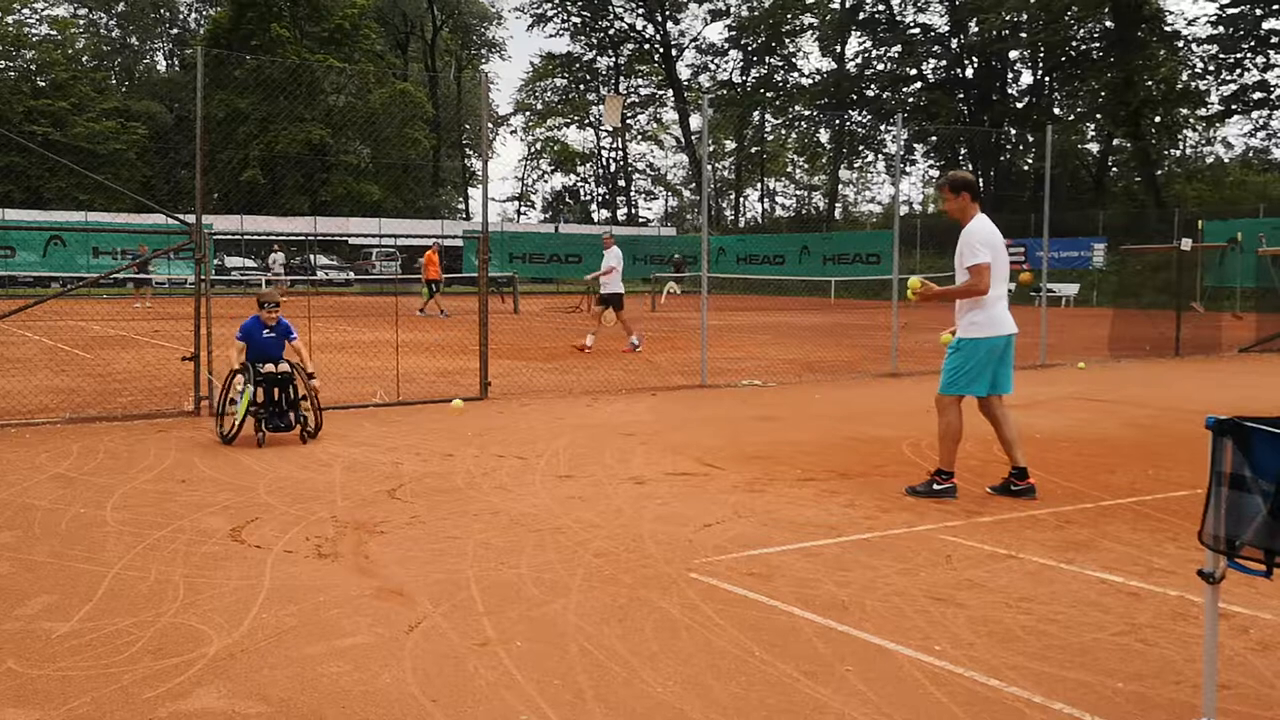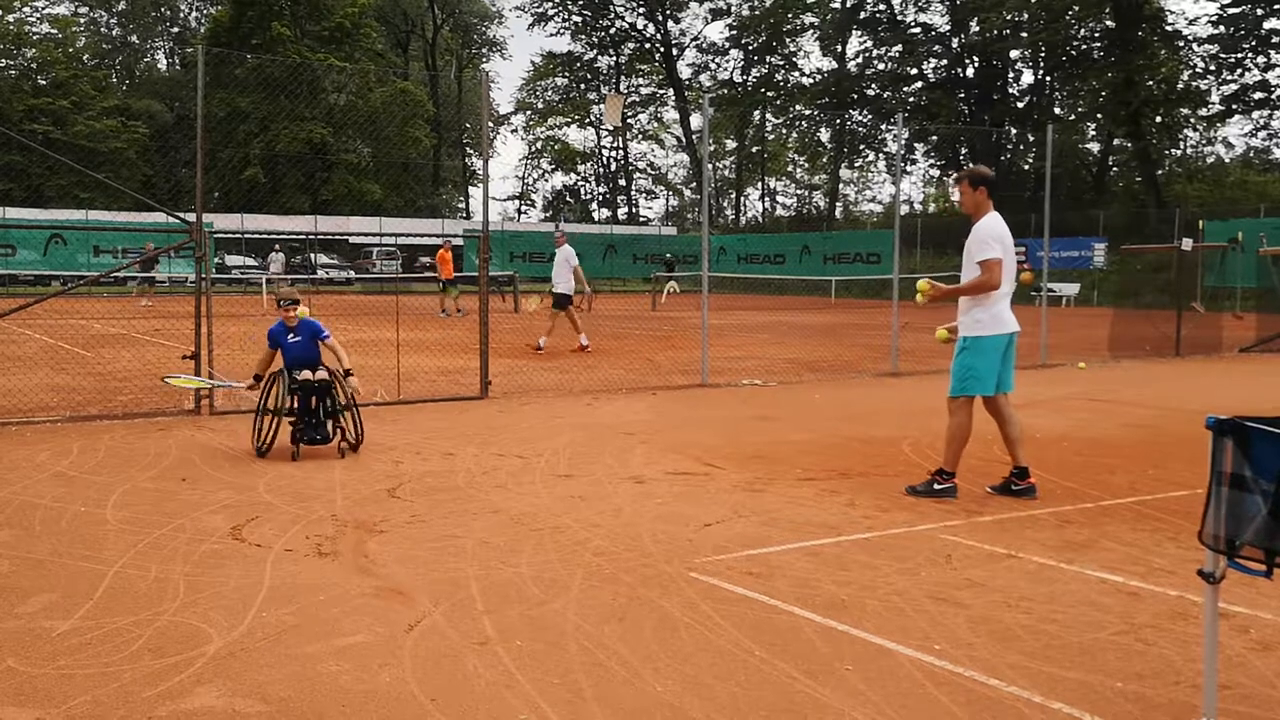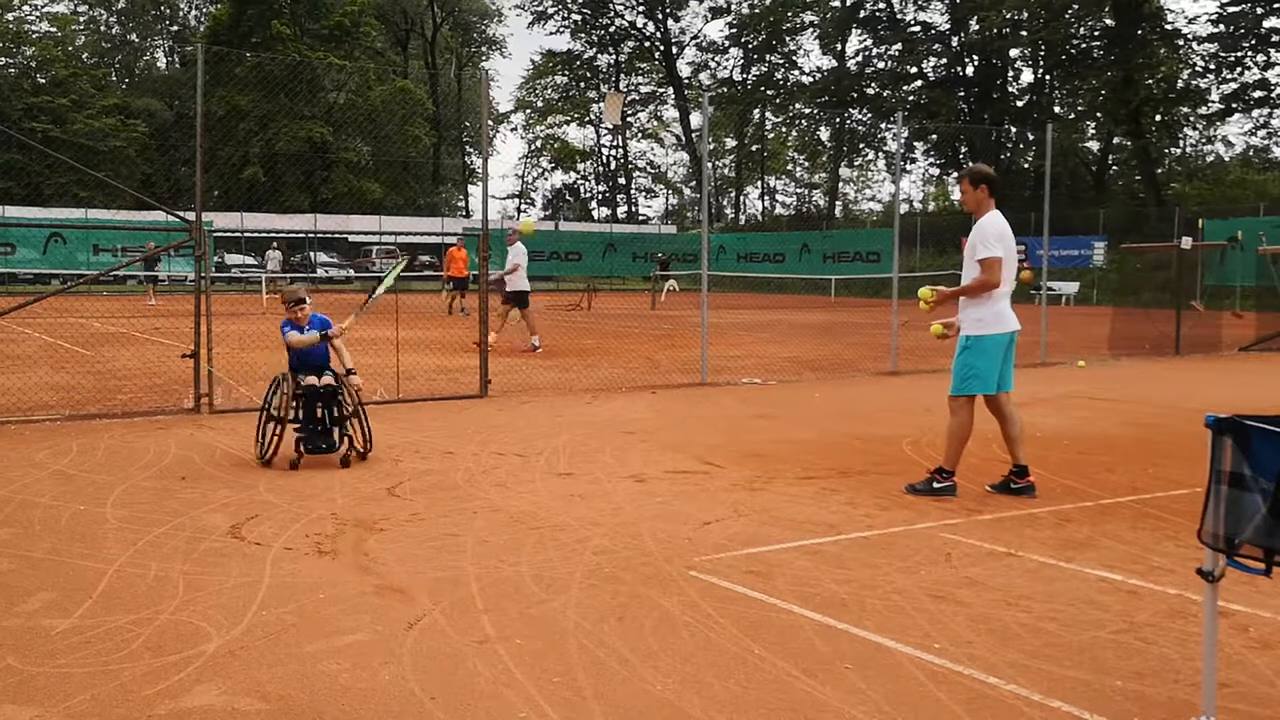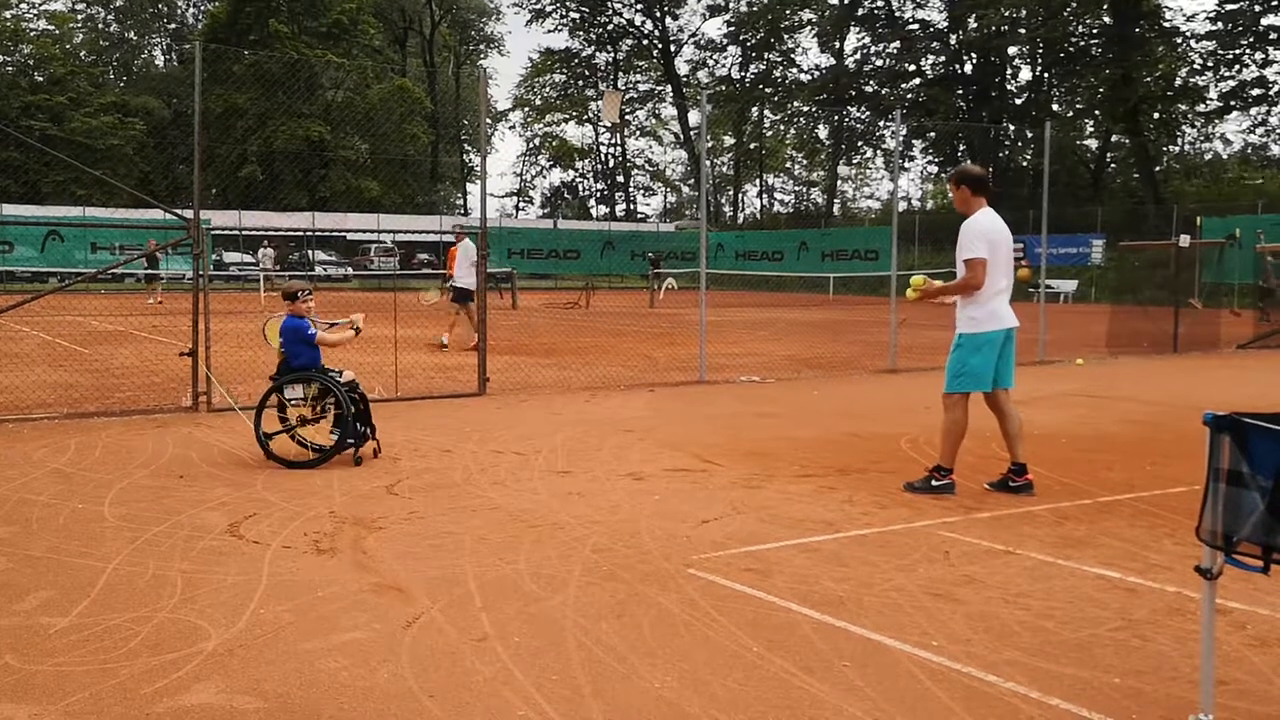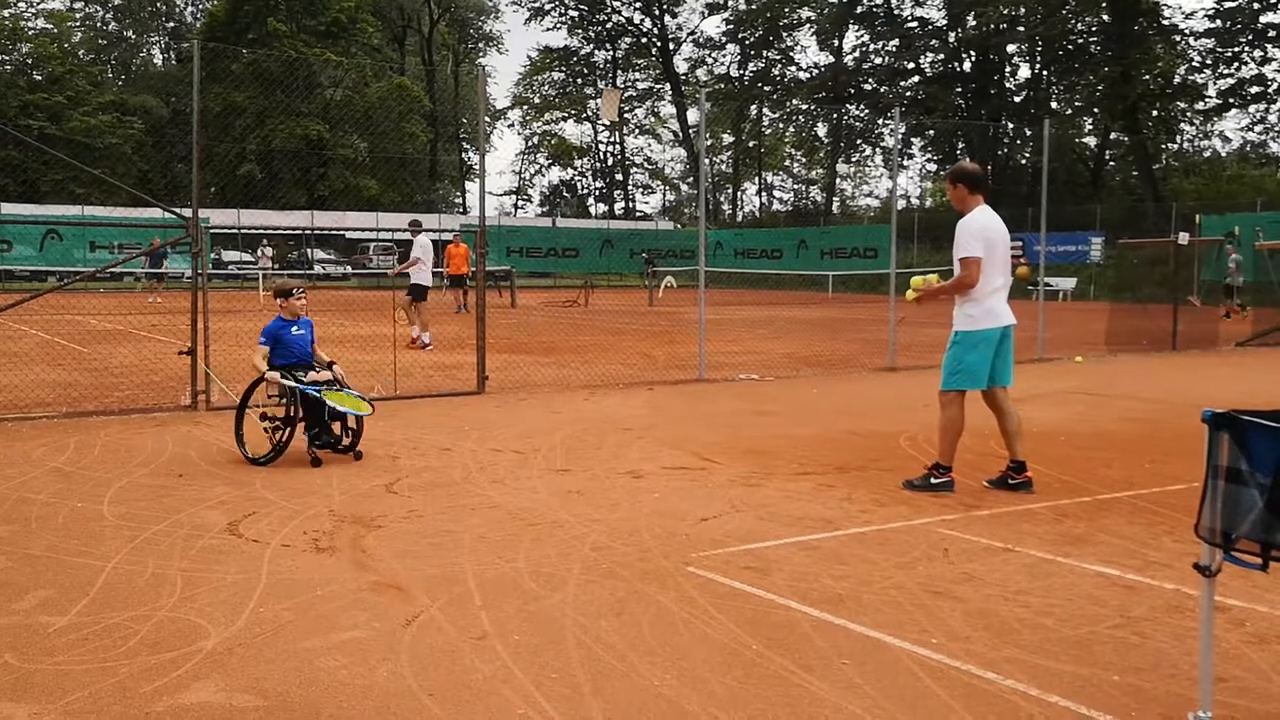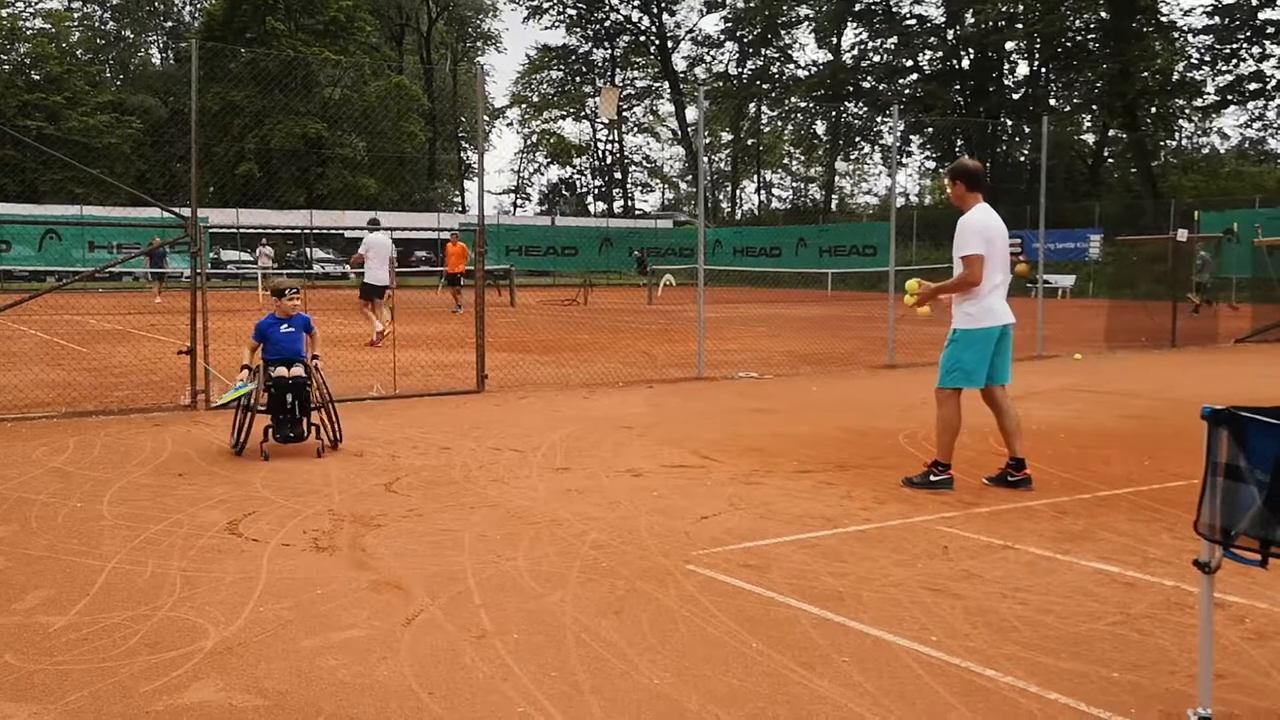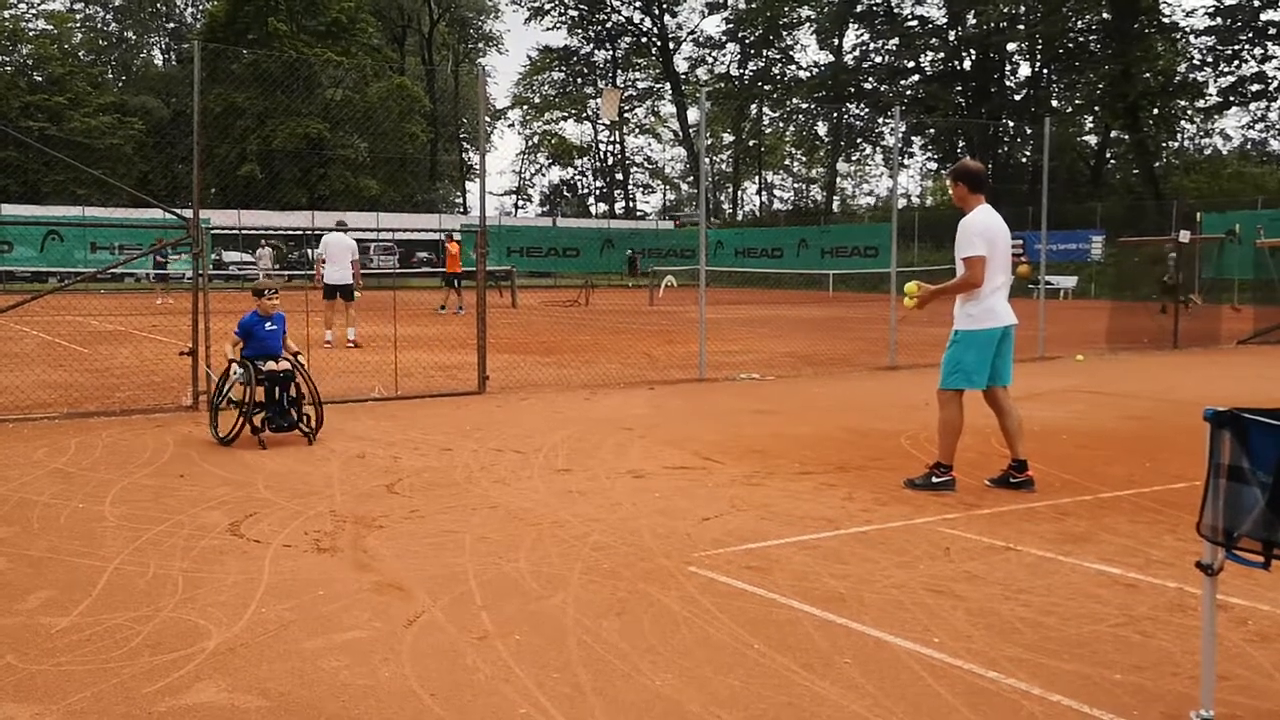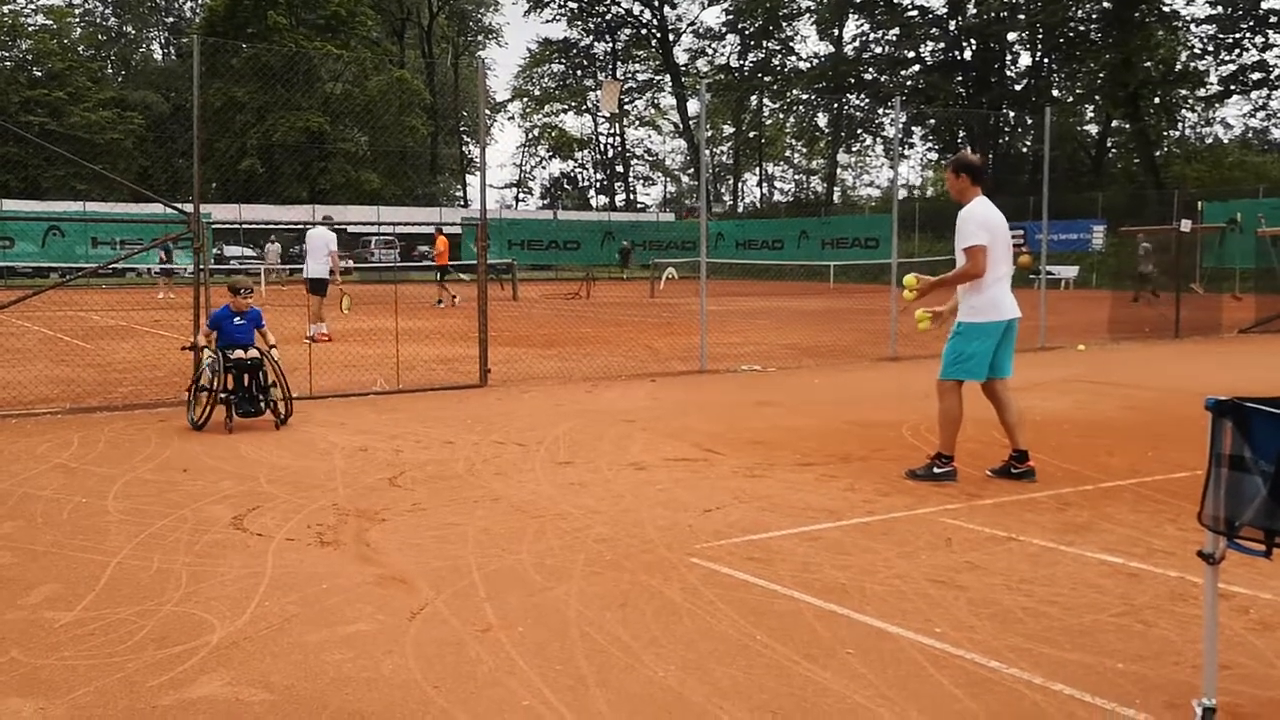
dt=0.5s
person 1, frame 1
left shoulder: (974, 231)
right shoulder: (986, 229)
left elbow: (980, 286)
left wrist: (938, 292)
right wrist: (962, 323)
left hip: (980, 333)
right hip: (999, 330)
left knee: (947, 400)
right knee: (992, 403)
left ankle: (944, 479)
right ankle: (1020, 478)
person 1, frame 2
left shoulder: (985, 227)
right shoulder: (993, 226)
left elbow: (991, 280)
left wrist: (947, 291)
right wrist: (962, 321)
left hip: (983, 332)
right hip: (997, 328)
left knee: (959, 402)
right knee: (997, 401)
left ankle: (945, 479)
right ankle: (1021, 478)
person 1, frame 3
left shoulder: (987, 225)
right shoulder: (994, 225)
left elbow: (991, 280)
left wrist: (950, 293)
right wrist: (961, 319)
left hip: (985, 331)
right hip: (997, 327)
left knee: (961, 400)
right knee: (999, 399)
left ankle: (945, 477)
right ankle: (1021, 476)
person 1, frame 4
left shoulder: (974, 225)
right shoulder: (998, 223)
left elbow: (975, 280)
left wrist: (939, 290)
right wrist: (954, 296)
left hip: (979, 326)
right hip: (1001, 322)
left knee: (954, 397)
right knee: (999, 397)
left ankle: (943, 475)
right ankle: (1019, 474)
person 1, frame 5
left shoulder: (970, 224)
right shoulder: (995, 221)
left elbow: (969, 278)
left wrist: (935, 290)
right wrist: (944, 287)
left hip: (976, 324)
right hip: (999, 320)
left knee: (951, 395)
right knee: (997, 395)
left ankle: (942, 473)
right ankle: (1018, 471)
person 1, frame 6
left shoulder: (970, 221)
right shoulder: (993, 218)
left elbow: (972, 277)
left wrist: (934, 289)
right wrist: (947, 295)
left hip: (975, 322)
right hip: (998, 318)
left knee: (947, 392)
right knee: (995, 392)
left ankle: (940, 470)
right ankle: (1017, 468)
person 1, frame 7
left shoulder: (972, 223)
right shoulder: (996, 220)
left elbow: (974, 278)
left wrist: (934, 292)
left hip: (977, 323)
right hip: (1000, 320)
left knee: (949, 393)
right knee: (997, 393)
left ankle: (943, 472)
right ankle: (1019, 470)
person 1, frame 8
left shoulder: (971, 213)
right shoulder: (990, 212)
left elbow: (975, 269)
left wrist: (934, 283)
right wrist: (949, 308)
left hip: (981, 317)
right hip: (1003, 313)
left knee: (948, 383)
right knee: (995, 386)
left ankle: (944, 463)
right ankle: (1020, 460)
